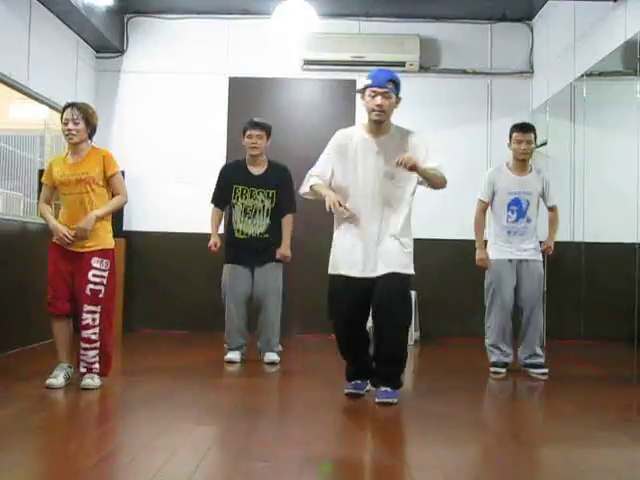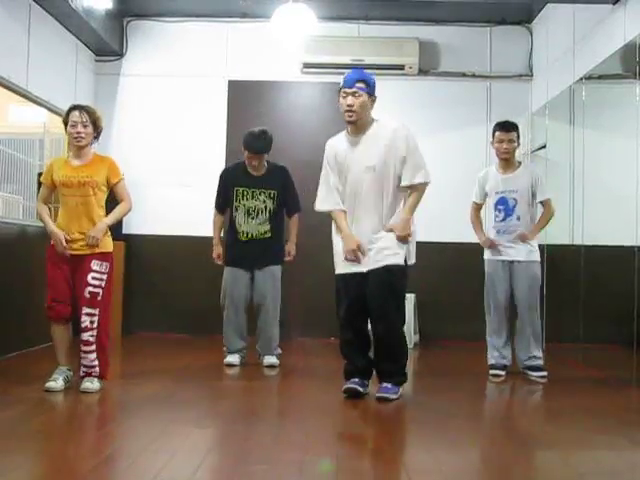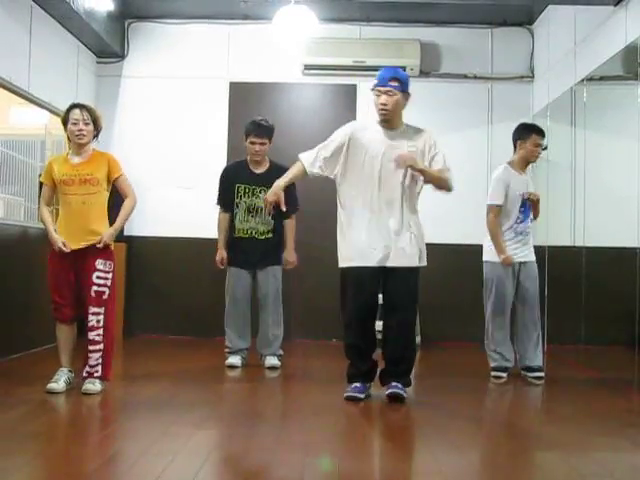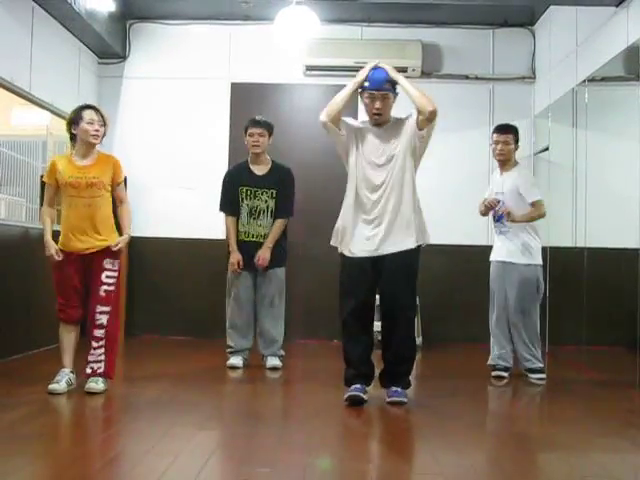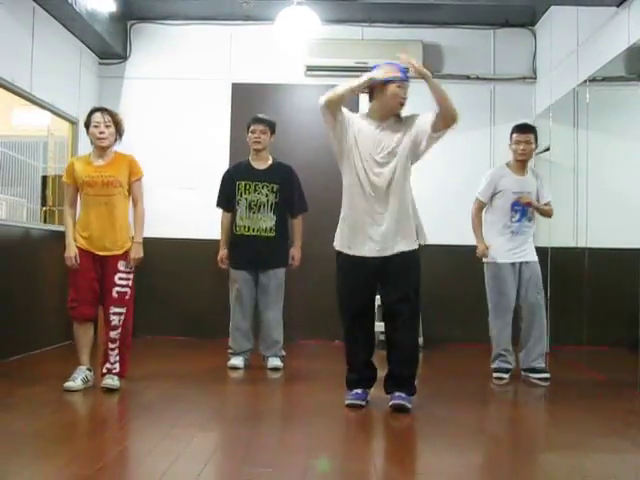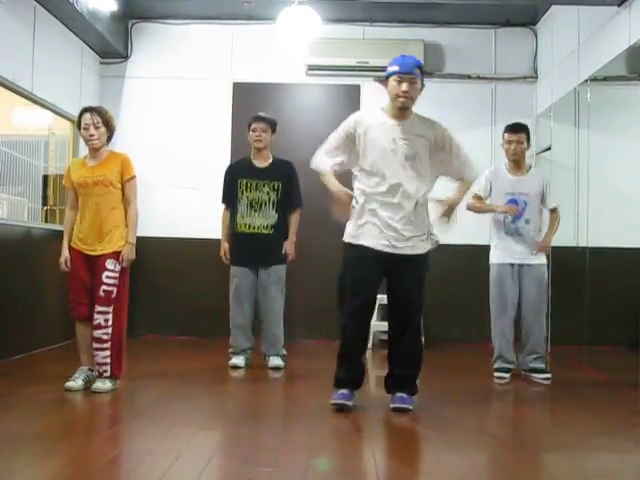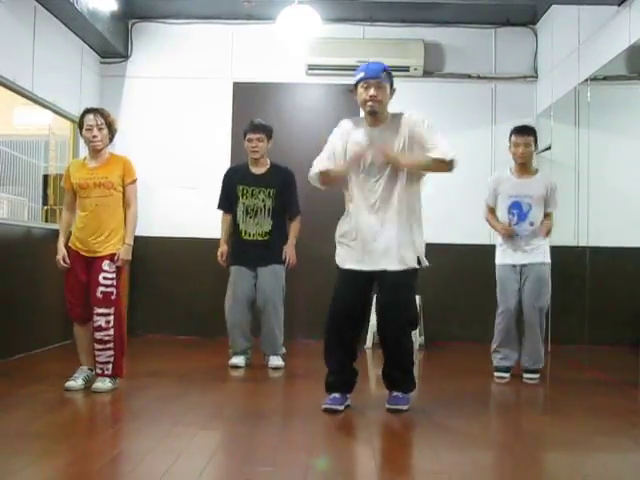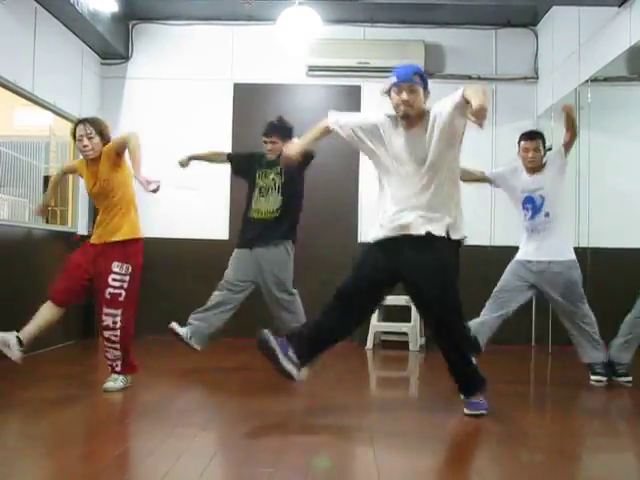
dt=0.5s
person 1, frame 1
left shoulder: (410, 140)
right shoulder: (343, 139)
left elbow: (440, 180)
right elbow: (312, 182)
left wrist: (418, 169)
right wrist: (326, 192)
left hip: (392, 248)
right hip: (349, 249)
left knee: (393, 317)
right knee: (346, 318)
left ankle: (387, 380)
right ankle: (358, 374)
person 1, frame 2
left shoulder: (395, 134)
right shoulder: (333, 146)
left elbow: (418, 180)
right elbow: (330, 199)
left wrist: (405, 218)
right wrist: (346, 236)
left hip: (388, 244)
right hip: (351, 249)
left knee: (386, 312)
right knee: (350, 315)
left ankle: (391, 377)
right ankle: (357, 374)
person 1, frame 3
left shoulder: (422, 140)
right shoulder: (354, 133)
left elbow: (446, 184)
right elbow: (312, 159)
left wrist: (418, 167)
right wrist: (281, 183)
left hip: (403, 244)
right hip: (361, 244)
left knee: (401, 313)
right knee: (358, 313)
left ankle: (396, 377)
right ankle: (359, 377)
person 1, frame 4
left shoulder: (409, 130)
right shoulder: (352, 132)
left elbow: (430, 111)
right elbow: (326, 118)
left wrist: (399, 78)
right wrist: (356, 81)
left hip: (401, 240)
right hip: (357, 240)
left knee: (399, 313)
right knee: (354, 313)
left ankle: (396, 381)
right ankle: (357, 380)
person 1, frame 5
left shoulder: (412, 128)
right shoulder: (349, 126)
left elbow: (450, 117)
right elbow: (328, 103)
left wrist: (426, 76)
right wrist: (367, 79)
left hip: (400, 241)
right hip: (356, 241)
left knee: (402, 315)
right knee: (355, 315)
left ankle: (401, 386)
right ankle: (359, 383)
person 1, frame 6
left shoulder: (435, 132)
right shoulder: (360, 123)
left elbow: (465, 171)
right elbow: (323, 158)
left wrist: (455, 197)
right wrist: (334, 186)
left hip: (412, 240)
right hip: (365, 234)
left knee: (408, 316)
right knee: (355, 310)
left ankle: (402, 386)
right ankle: (346, 384)
person 1, frame 7
left shoulder: (411, 125)
right shoulder: (346, 130)
left elbow: (446, 161)
right elbow: (320, 177)
left wrist: (400, 159)
right wrist: (349, 161)
left hip: (398, 244)
right hip: (355, 243)
left knee: (394, 319)
right knee: (341, 319)
left ankle: (399, 386)
right ankle: (339, 387)
person 1, frame 8
left shoulder: (444, 116)
right shoulder: (378, 126)
left elbow: (471, 93)
right elbow: (333, 120)
left wrist: (476, 100)
right wrist: (300, 144)
left hip: (436, 233)
right hip: (390, 232)
left knee: (445, 315)
right knee: (353, 296)
left ankle: (471, 389)
right ankle: (297, 352)
person 2, frame 1
left shoulder: (103, 157)
right shoulder: (55, 164)
left elbow: (122, 196)
right elbow: (44, 203)
left wrist: (94, 216)
right wrist: (54, 225)
left hip: (97, 245)
right hip: (63, 245)
left knee: (92, 309)
right knee: (59, 306)
left ankle: (93, 370)
right ankle: (64, 366)
person 2, frame 2
left shoulder: (106, 164)
right shoulder: (55, 166)
left elbow: (126, 202)
right elbow: (41, 203)
left wrist: (103, 224)
right wrist: (52, 229)
left hip: (96, 248)
right hip: (62, 248)
left knee: (91, 311)
right knee: (58, 310)
left ankle: (92, 372)
right ankle: (63, 369)
person 2, frame 3
left shoulder: (106, 160)
right shoulder: (54, 165)
left elbow: (130, 197)
right elbow: (44, 205)
left wrist: (115, 229)
right wrist: (52, 234)
left hip: (97, 246)
right hip: (63, 247)
left knee: (96, 310)
right knee: (63, 310)
left ankle: (95, 374)
right ankle: (65, 371)
person 2, frame 4
left shoulder: (111, 163)
right shoulder: (58, 164)
left elbow: (122, 202)
right elbow: (48, 205)
left wrist: (126, 233)
right wrist: (47, 238)
left hip: (104, 248)
right hip: (68, 249)
left knee: (102, 310)
right knee: (69, 311)
left ankle: (98, 373)
right ankle: (67, 372)
person 2, frame 5
left shoulder: (128, 163)
right shoulder: (76, 165)
left elbow: (138, 205)
right elbow: (69, 207)
left wrist: (138, 242)
right wrist: (69, 242)
left hip: (119, 249)
right hip: (85, 248)
left knee: (116, 310)
right knee: (82, 310)
left ankle: (113, 370)
right ankle: (84, 369)
person 2, frame 6
left shoulder: (121, 161)
right shoulder: (74, 168)
left elbow: (131, 205)
right elbow: (71, 209)
left wrist: (131, 243)
right wrist: (65, 246)
left hip: (112, 247)
right hip: (80, 248)
left knee: (105, 310)
right knee: (81, 310)
left ankle: (108, 373)
right ankle: (86, 368)
person 2, frame 7
left shoulder: (122, 164)
right shoulder: (73, 169)
left elbow: (131, 207)
right elbow: (68, 210)
left wrist: (128, 244)
right wrist: (60, 243)
left hip: (110, 249)
right hip: (77, 249)
left knee: (105, 311)
right knee: (79, 312)
left ankle: (109, 373)
right ankle: (86, 368)
person 2, frame 8
left shoulder: (112, 153)
right shoulder: (83, 165)
left elbow: (131, 137)
right elbow: (60, 172)
left wrist: (138, 173)
right wrist: (46, 200)
left hip: (125, 242)
right hip: (98, 241)
left knee: (114, 309)
right knee: (62, 292)
left ankle: (121, 372)
person 3, frame 1
left shoulder: (541, 178)
right shoulder: (495, 175)
left elbow: (552, 210)
right elbow: (480, 212)
left wrist: (551, 238)
right wrist: (480, 248)
left hip: (530, 253)
right hip: (499, 253)
left knee: (534, 306)
right knee: (498, 307)
left ankle: (532, 357)
right ankle: (499, 357)
person 3, frame 2
left shoulder: (531, 173)
right shoulder: (485, 177)
left elbow: (548, 208)
right elbow: (475, 211)
left wrist: (533, 232)
right wrist: (481, 236)
left hip: (525, 253)
right hip: (496, 254)
left knee: (528, 308)
right knee: (496, 309)
left ankle: (531, 360)
right ankle: (498, 359)
person 3, frame 3
left shoulder: (528, 177)
right shoulder: (502, 175)
right elbow: (492, 217)
left wrist: (536, 202)
right wrist: (502, 252)
left hip: (526, 255)
right hip: (499, 257)
left knee: (529, 311)
right knee: (499, 310)
left ankle: (530, 362)
right ankle: (500, 362)
person 3, frame 4
left shoulder: (523, 175)
right shoulder: (495, 175)
left elbow: (540, 210)
right elbow: (485, 208)
left wrist: (516, 217)
right wrist: (487, 207)
left hip: (524, 256)
right hip: (500, 254)
left knee: (522, 310)
right knee: (499, 310)
left ankle: (532, 363)
right ankle: (501, 361)
person 3, frame 5
left shoulder: (536, 178)
right shoulder: (497, 174)
left elbow: (549, 212)
right elbow: (477, 209)
left wrist: (535, 204)
right wrist: (480, 241)
left hip: (528, 255)
right hip: (499, 255)
left knee: (534, 309)
right knee: (501, 310)
left ankle: (533, 363)
right ankle: (502, 363)
person 3, frame 6
left shoulder: (539, 177)
right shoulder: (494, 174)
left elbow: (554, 212)
right elbow: (472, 203)
left wrist: (549, 236)
right wrist: (497, 207)
left hip: (534, 257)
right hip: (503, 256)
left knee: (534, 311)
right knee: (502, 310)
left ankle: (534, 362)
right ankle: (504, 362)
person 3, frame 7
left shoulder: (546, 183)
right shoulder: (498, 180)
left elbow: (549, 215)
right elbow: (489, 212)
left wrist: (546, 228)
right wrist: (499, 227)
left hip: (537, 258)
right hip: (507, 257)
left knee: (536, 309)
right knee: (507, 308)
left ankle: (531, 363)
right ankle: (504, 361)
person 3, frame 8
left shoulder: (556, 164)
right shoulder: (511, 174)
left elbow: (571, 136)
right elbow: (477, 176)
left wrist: (569, 116)
left hip: (559, 258)
right hip: (527, 258)
left knee: (576, 310)
right knee: (502, 298)
left ankle: (596, 360)
right ankle: (472, 339)
person 4, frame 1
left shoulder: (281, 173)
right shoulder: (229, 171)
left elbow: (287, 213)
right elbow: (219, 207)
left wrist: (285, 244)
right wrist: (214, 235)
left hip: (269, 251)
right hip: (237, 249)
left knee: (270, 301)
right knee: (234, 300)
left ankle: (270, 348)
right ankle: (235, 346)
person 4, frame 2
left shoulder: (280, 174)
right shoulder: (230, 174)
left elbow: (293, 212)
right elbow: (220, 211)
left wrist: (291, 242)
right wrist: (217, 243)
left hip: (270, 253)
right hip: (236, 252)
left knee: (269, 303)
right knee: (233, 302)
left ankle: (269, 350)
right ankle: (235, 349)
person 4, frame 3
left shoulder: (281, 174)
right shoulder: (231, 172)
left elbow: (289, 215)
right elbow: (224, 212)
left wrist: (290, 248)
right wrist: (221, 247)
left hip: (270, 252)
right hip: (238, 252)
left knee: (271, 302)
right knee: (236, 301)
left ankle: (271, 352)
right ankle: (236, 350)
person 4, frame 4
left shoulder: (284, 174)
right shoulder: (234, 174)
left elbow: (283, 217)
right elbow: (229, 216)
left wrist: (267, 248)
right wrist: (233, 250)
left hip: (272, 252)
right hip: (241, 251)
left knee: (271, 304)
right knee: (239, 302)
left ankle: (272, 352)
right ankle: (238, 350)
person 4, frame 5
left shoulder: (285, 173)
right shoulder: (234, 172)
left elbow: (296, 213)
right elbow: (227, 212)
left wrist: (296, 245)
right wrist: (223, 246)
left hip: (274, 252)
right hip: (241, 251)
left knee: (271, 305)
right knee: (241, 304)
left ankle: (273, 352)
right ankle: (239, 351)
person 4, frame 6
left shoulder: (285, 169)
right shoulder: (235, 169)
left elbow: (294, 208)
right elbow: (228, 207)
left wrist: (291, 239)
right wrist: (224, 240)
left hip: (273, 250)
right hip: (241, 249)
left knee: (272, 302)
right knee: (240, 301)
left ankle: (274, 352)
right ankle: (240, 350)
person 4, frame 7
left shoulder: (284, 176)
right shoulder: (233, 175)
left elbow: (294, 215)
right elbow: (227, 212)
left wrist: (291, 245)
right wrist: (224, 242)
left hip: (272, 255)
right hip: (241, 254)
left knee: (271, 301)
right knee: (237, 302)
left ankle: (274, 351)
right ankle: (241, 350)
person 4, frame 8
right shoulder: (255, 161)
left elbow: (307, 151)
right elbow: (224, 157)
right wrist: (193, 156)
left hip: (277, 240)
right hip: (248, 241)
left knee: (281, 292)
right knee: (230, 287)
right ankle: (196, 332)
